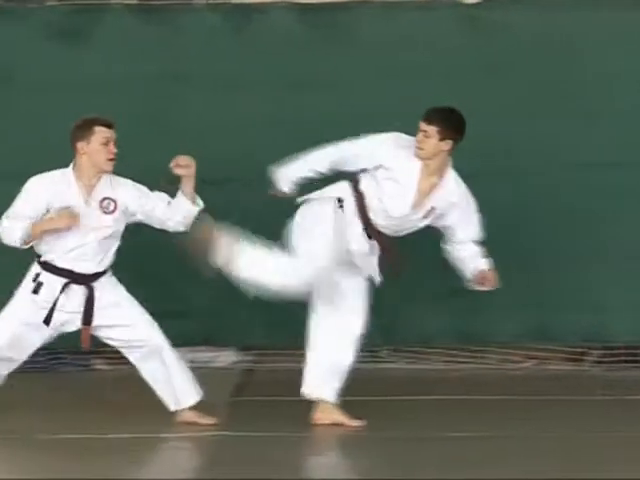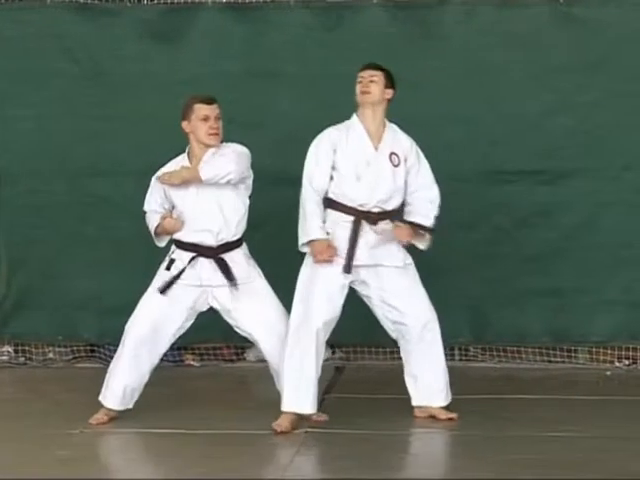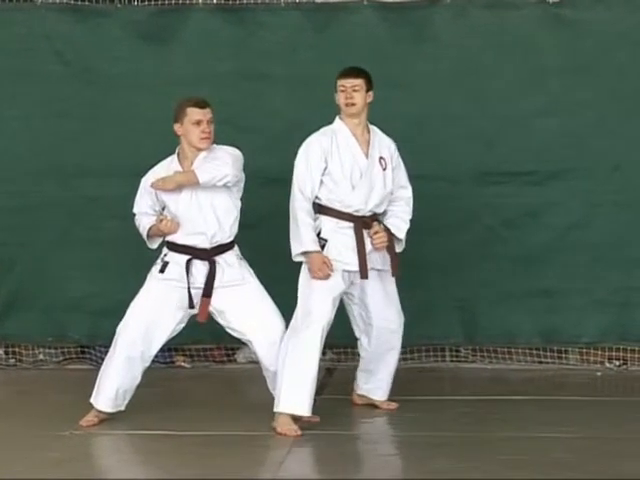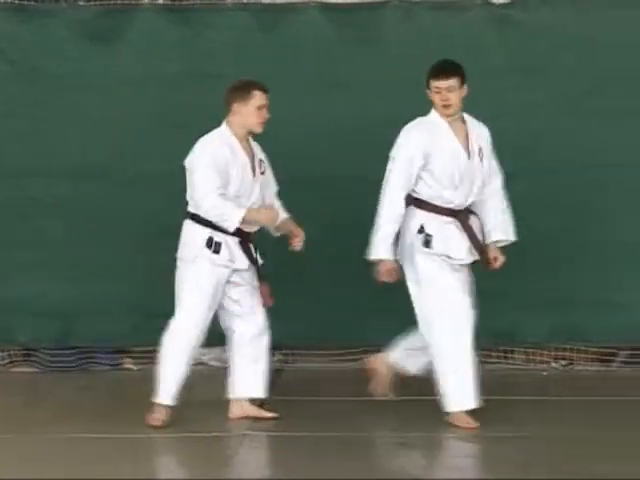
dt=1s
person 1, frame 1
left shoulder: (459, 197)
right shoulder: (394, 146)
left elbow: (460, 237)
right elbow: (339, 153)
left wrist: (479, 268)
right wrist: (288, 175)
left hip: (361, 245)
right hip: (334, 214)
left knee: (344, 320)
right knee: (306, 271)
left ankle: (324, 404)
right ankle: (228, 249)
person 1, frame 2
left shoulder: (404, 144)
right shoulder: (331, 139)
left elbow: (425, 192)
right elbow: (311, 191)
left wrist: (415, 225)
right wrist: (314, 237)
left hip: (383, 243)
right hip: (335, 239)
left knee: (418, 318)
right knee: (310, 320)
left ankle: (428, 400)
right ankle: (293, 408)
person 1, frame 3
left shoulder: (386, 145)
right shoulder: (320, 143)
left elbow: (401, 195)
right elbow: (301, 199)
left wrist: (390, 230)
right wrist: (309, 250)
left hip: (372, 246)
right hip: (332, 242)
left knee: (386, 323)
right knee: (311, 323)
left ankle: (369, 389)
right ankle: (287, 410)
person 1, frame 4
left shoulder: (479, 133)
right shoulder: (416, 134)
left elbow: (490, 188)
right elbow: (392, 195)
left wrist: (495, 240)
right wrist: (382, 251)
left hip: (461, 234)
right hip: (426, 236)
left knee: (455, 318)
right knee: (448, 323)
left ankle: (388, 362)
right ankle: (458, 405)
person 2, frame 1
left shoulder: (122, 190)
right shoulder: (43, 185)
left elbow: (177, 218)
left wrist: (188, 179)
right wrist: (45, 225)
left hip: (98, 290)
right hip: (49, 286)
left knee: (150, 340)
left ankle: (186, 407)
person 2, frame 2
left shoulder: (237, 155)
right shoulder: (166, 174)
left elbow: (225, 168)
right elbow: (153, 214)
left wrist: (184, 175)
right wrist: (163, 227)
left hip: (232, 266)
right hip: (183, 266)
left knee: (276, 330)
right knee: (142, 331)
right ankle: (113, 403)
person 2, frame 3
left shoulder: (229, 157)
right shoulder: (158, 174)
left elbow: (220, 171)
right elbow: (143, 217)
left wrist: (175, 181)
right wrist: (157, 229)
left hip: (225, 267)
right hip: (176, 268)
left knee: (270, 330)
right knee: (134, 333)
right ankle: (104, 405)
person 2, frame 4
left shoulder: (255, 152)
right shoulder: (210, 148)
left elbow: (268, 199)
right elbow: (207, 202)
left wrist: (287, 226)
right wrist: (251, 217)
left hip: (240, 248)
right hip: (205, 246)
left knee: (251, 325)
right knee: (189, 324)
left ankle: (241, 401)
right ankle: (163, 401)
